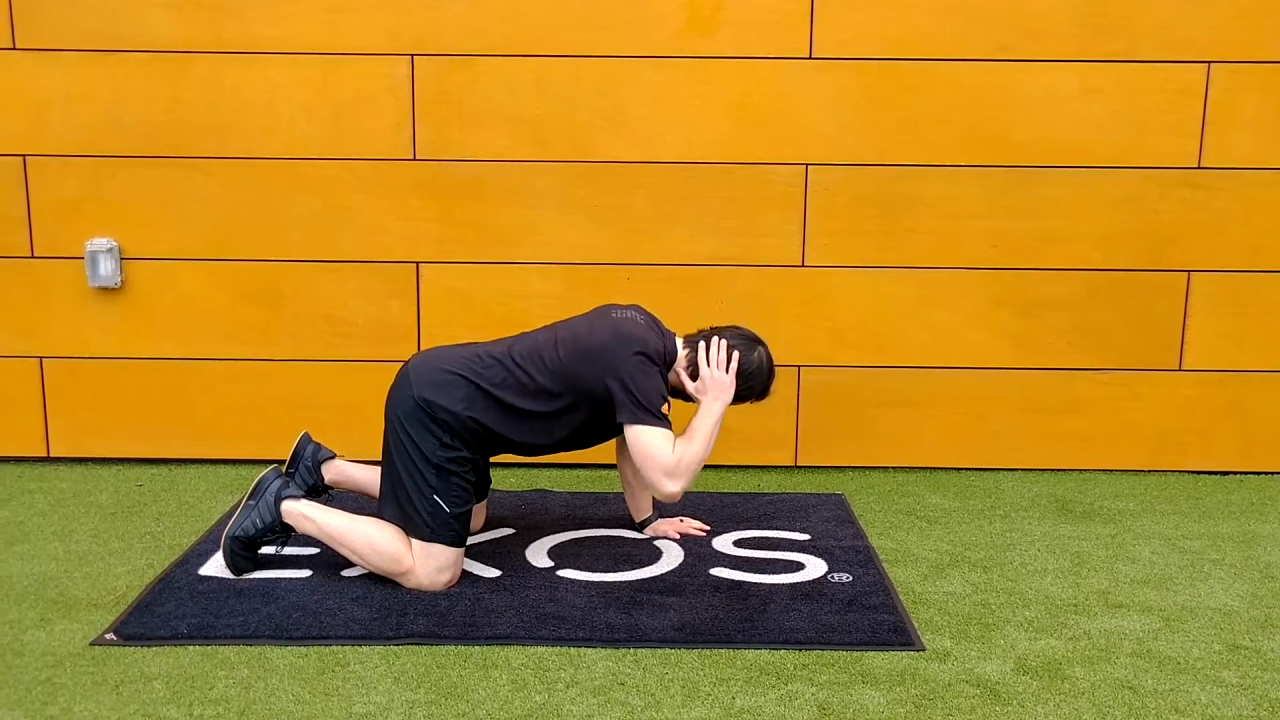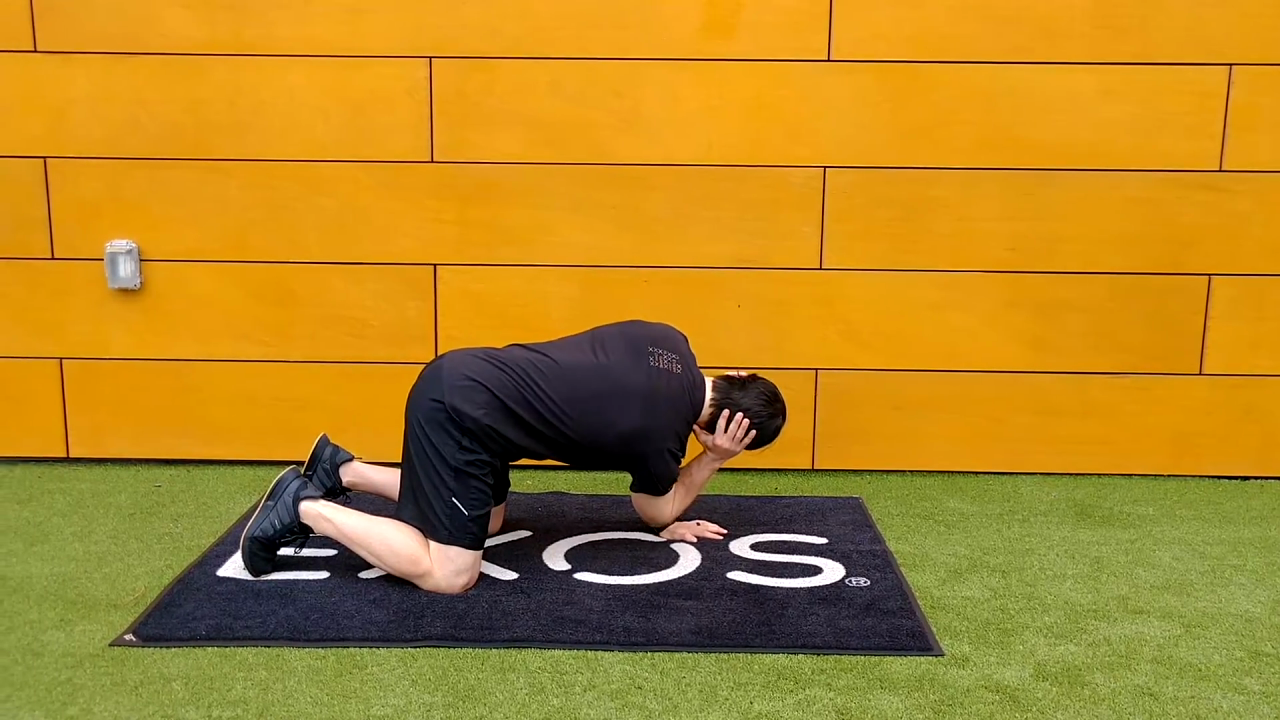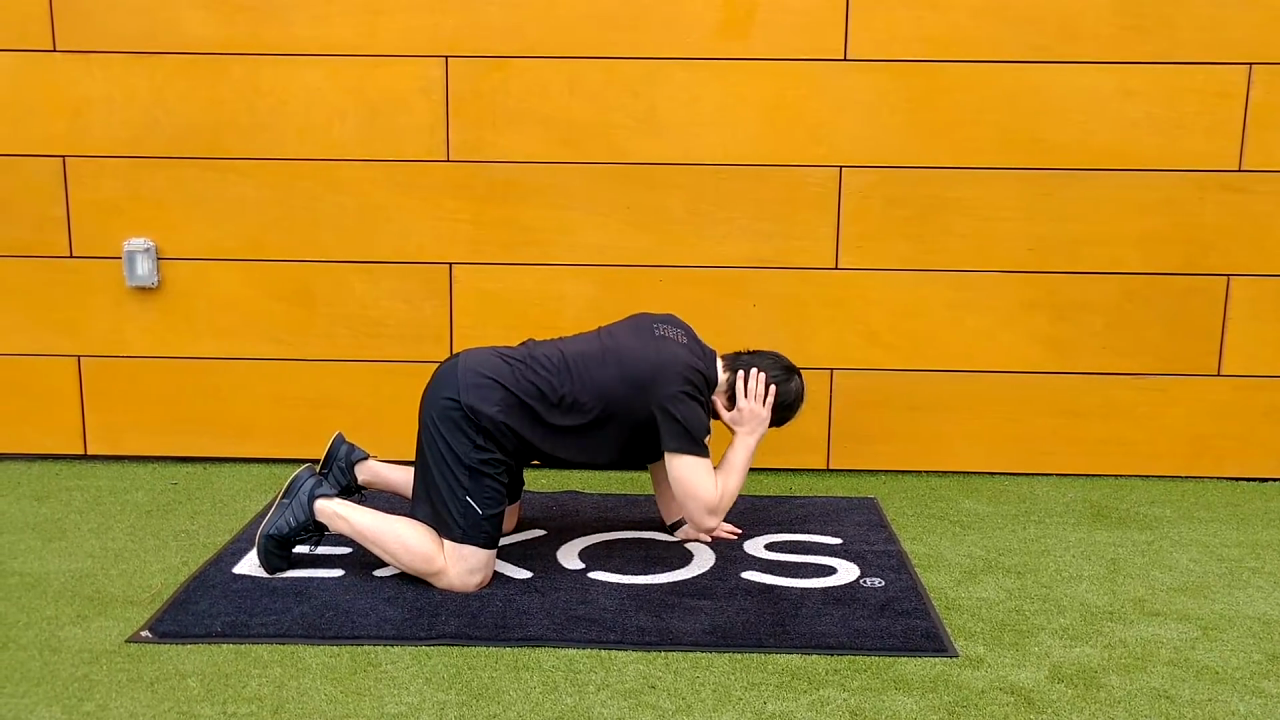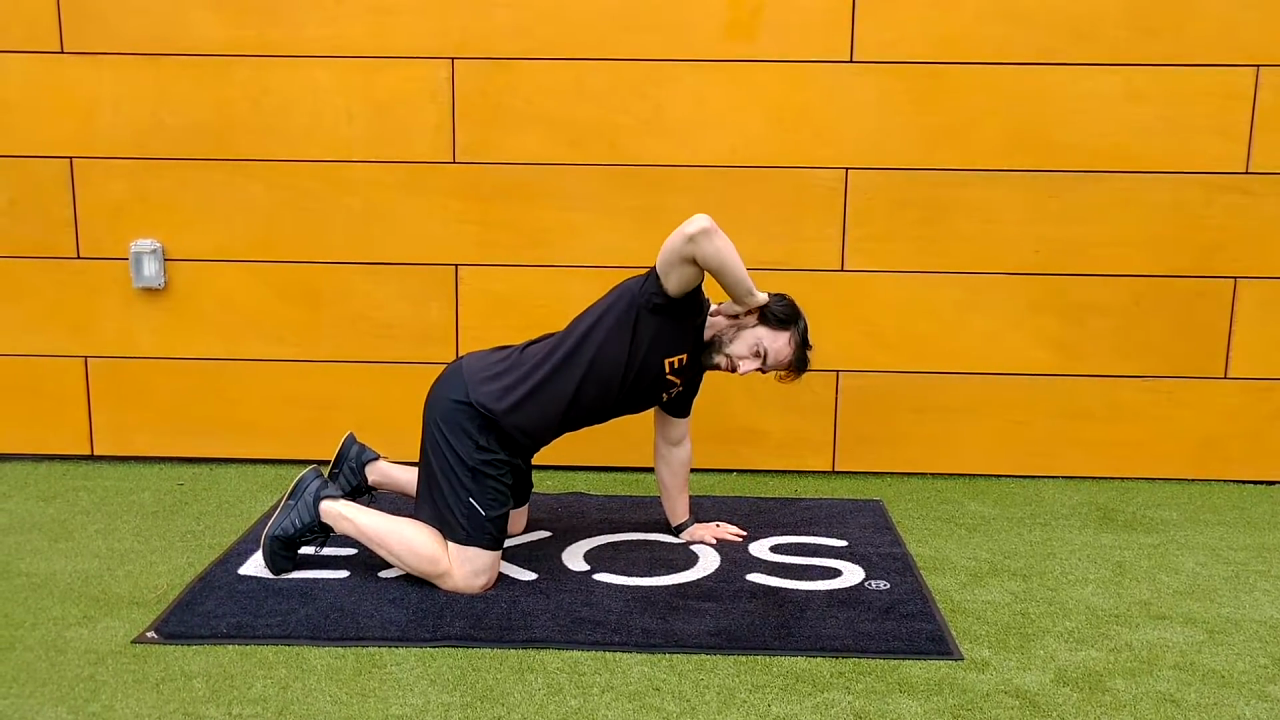
dt=1s
person 1, frame 1
left shoulder: (647, 337)
right shoulder: (638, 366)
left elbow: (634, 439)
right elbow: (669, 479)
left wrist: (646, 520)
right wrist: (715, 402)
left hip: (441, 388)
right hip: (435, 408)
left knee: (469, 518)
right knee: (432, 572)
left ankle: (323, 468)
right ankle: (285, 506)
person 1, frame 2
left shoulder: (670, 345)
right shoulder: (660, 432)
right elbow: (657, 512)
left wrist: (673, 522)
right wrist: (714, 461)
left hip: (459, 380)
right hip: (459, 414)
left knee: (487, 520)
right knee: (450, 574)
left ankle: (341, 469)
right ankle: (304, 506)
person 1, frame 3
left shoulder: (681, 341)
right shoulder: (683, 389)
left elbow: (658, 443)
right elbow: (707, 512)
left wrist: (677, 520)
right wrist: (749, 435)
left hip: (475, 383)
right hip: (470, 411)
left knee: (501, 519)
right knee: (464, 573)
left ankle: (355, 467)
right ankle: (319, 505)
person 1, frame 4
left shoulder: (690, 363)
right shoulder: (673, 308)
left elbow: (673, 442)
right elbow: (698, 231)
left wrist: (683, 524)
right wrist: (751, 298)
left hip: (494, 412)
right hip: (472, 409)
left knee: (511, 523)
right knee: (469, 574)
left ankle: (366, 469)
right ankle: (324, 505)
